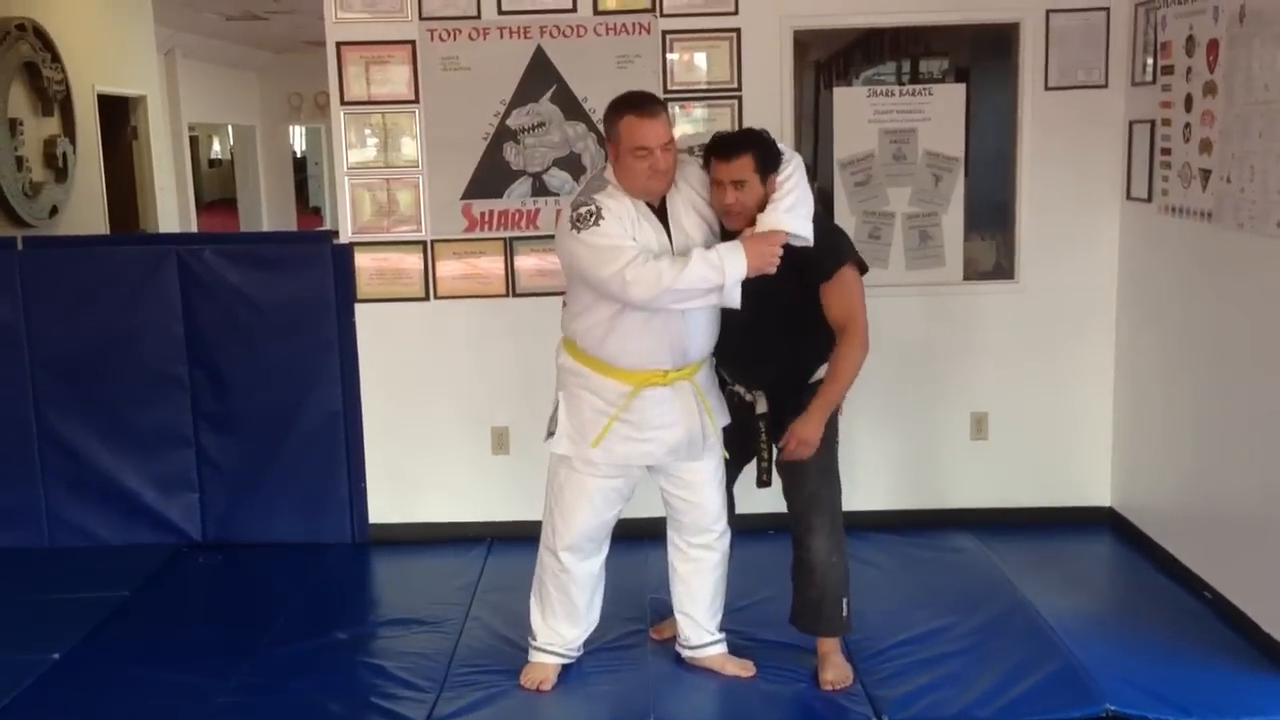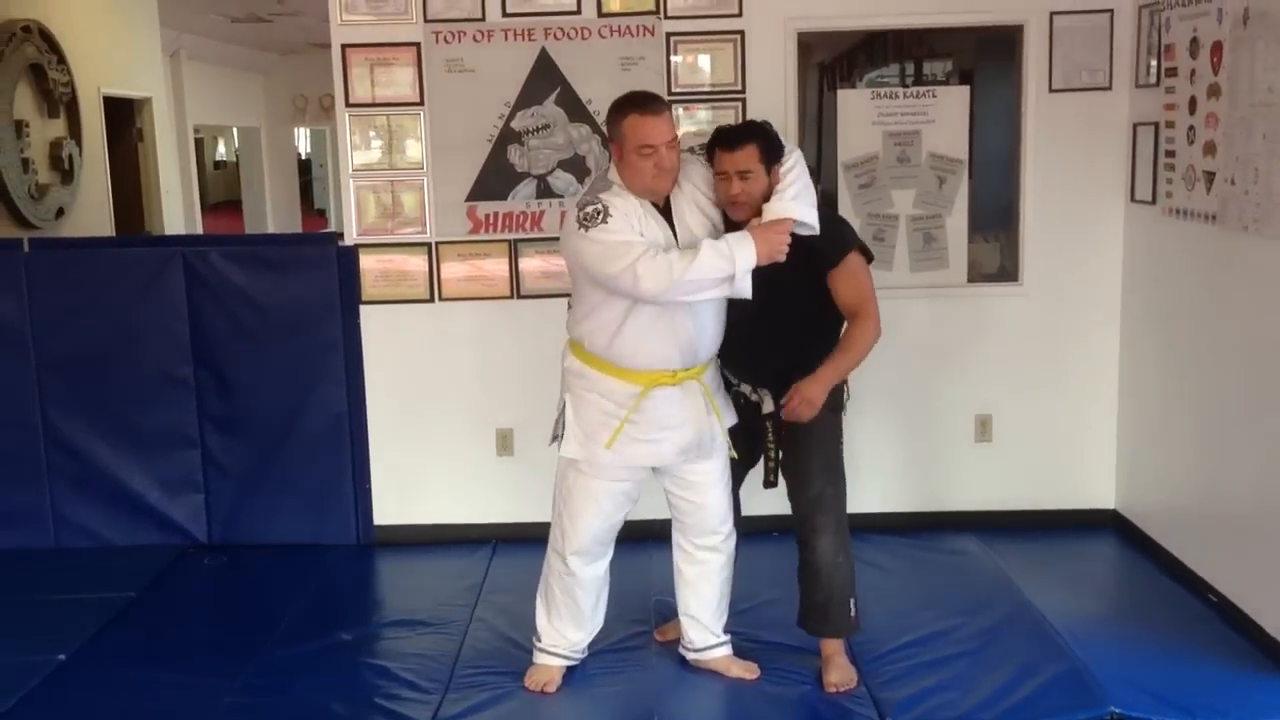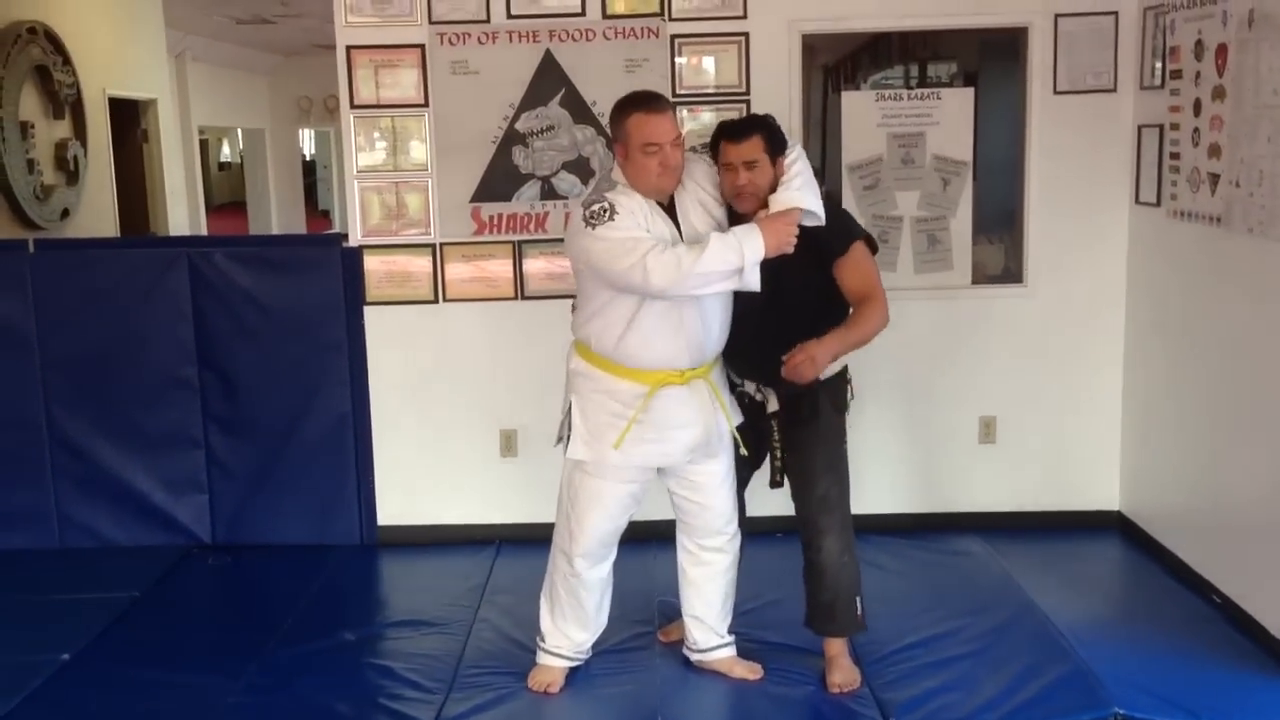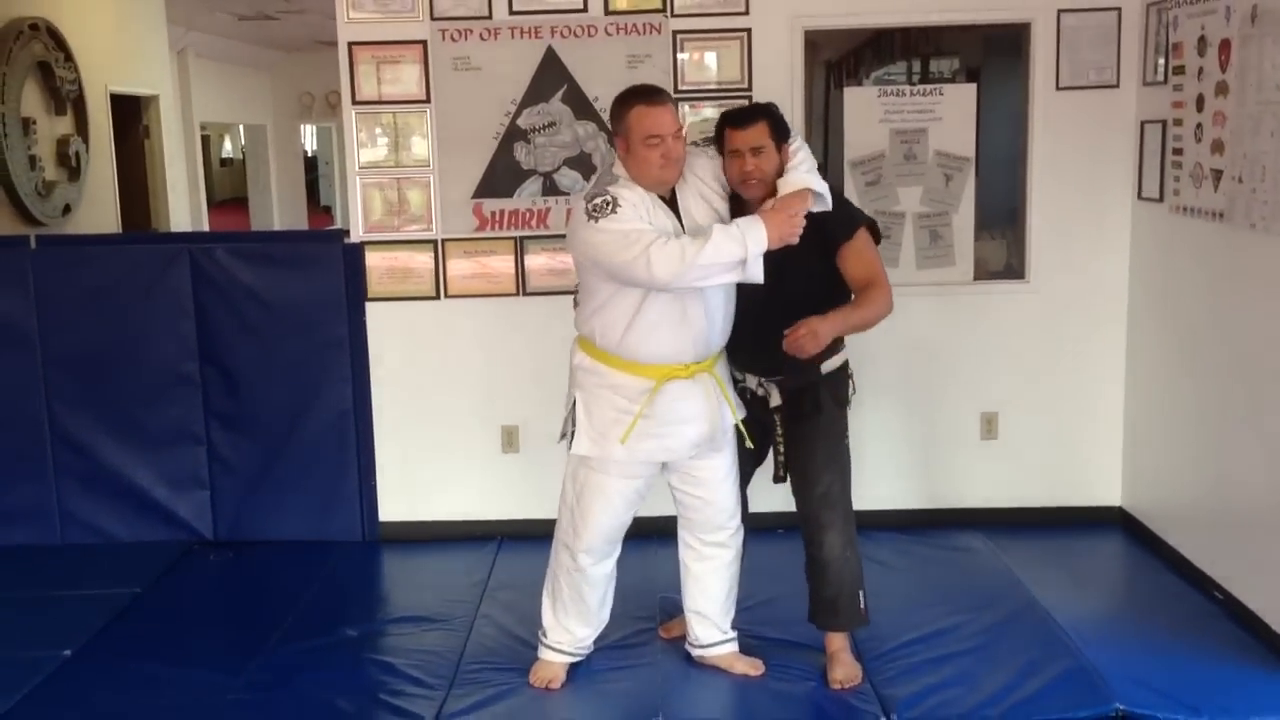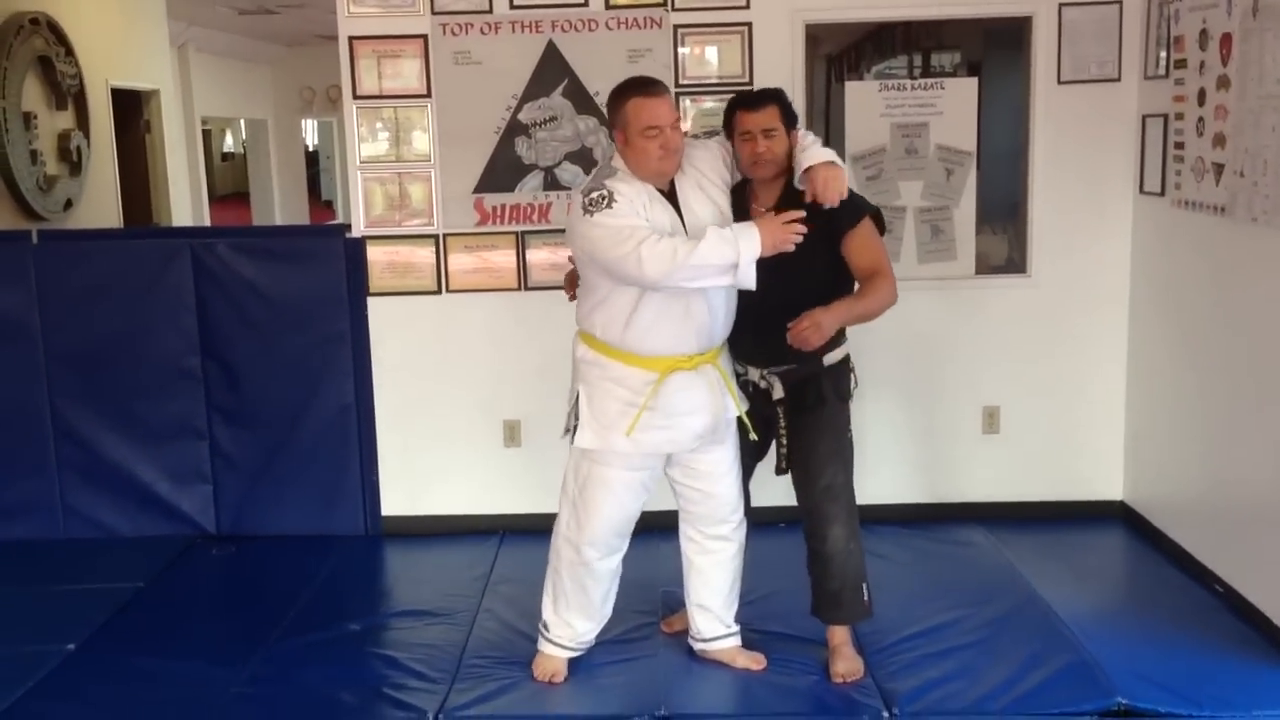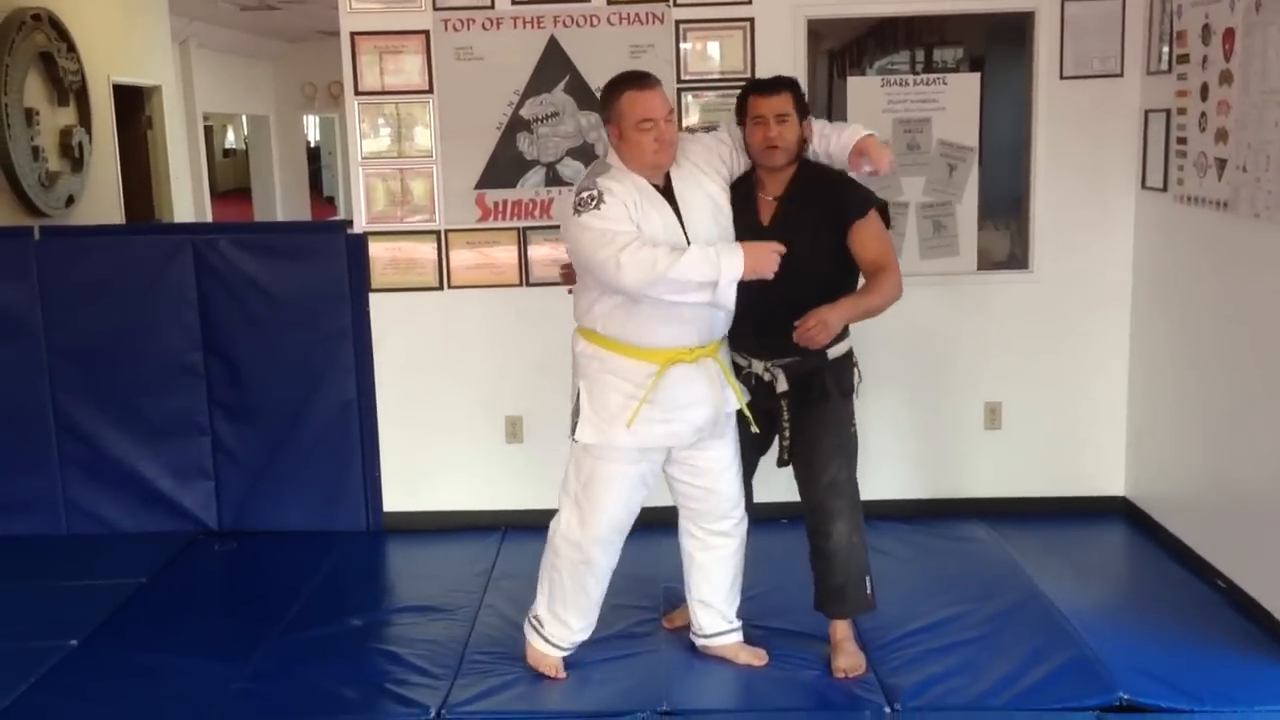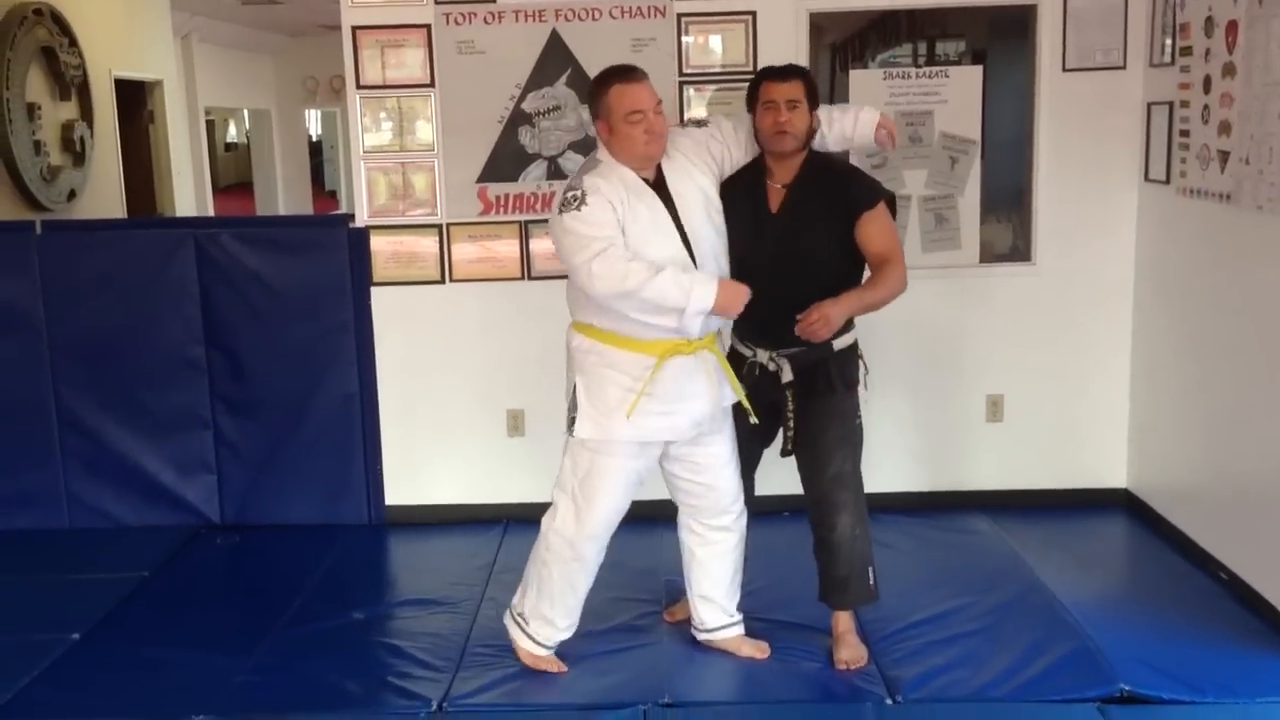
dt=0.1s
person 1, frame 1
left shoulder: (698, 176)
right shoulder: (591, 215)
left elbow: (782, 166)
right elbow: (643, 281)
left wrist: (775, 227)
right wrist: (737, 261)
left hip: (688, 392)
right hip: (606, 398)
left knee: (704, 526)
right knee: (575, 533)
left ankle: (702, 642)
right ankle: (552, 647)
person 1, frame 2
left shoulder: (699, 176)
right shoulder: (595, 217)
left elbow: (779, 160)
right elbow: (654, 275)
left wrist: (782, 216)
right wrist: (747, 250)
left hip: (694, 393)
right hip: (612, 399)
left knee: (709, 528)
right knee: (582, 537)
left ankle: (706, 644)
right ankle: (556, 649)
person 1, frame 3
left shoulder: (704, 175)
right shoulder: (601, 216)
left elbow: (781, 156)
right elbow: (663, 270)
left wrist: (788, 208)
right wrist: (754, 243)
left hip: (699, 393)
right hip: (617, 400)
left knee: (713, 529)
right knee: (587, 538)
left ankle: (710, 644)
right ankle: (560, 650)
person 1, frame 4
left shoulder: (704, 170)
right shoulder: (603, 208)
right elbow: (663, 263)
left wrist: (799, 188)
right wrist: (756, 236)
left hip: (701, 389)
right hip: (621, 394)
left knee: (716, 523)
right knee: (591, 533)
left ankle: (712, 640)
right ankle: (560, 645)
person 1, frame 5
left shoulder: (706, 161)
right shoulder: (601, 202)
right elbow: (656, 259)
left wrist: (819, 162)
right wrist: (751, 241)
left hip: (703, 382)
right hip: (624, 388)
left knee: (718, 517)
right knee: (595, 526)
left ankle: (715, 634)
right ankle: (561, 639)
person 1, frame 6
left shoulder: (703, 156)
right shoulder: (598, 197)
right elbow: (639, 269)
left wrist: (851, 140)
right wrist: (733, 263)
left hip: (701, 377)
right hip: (624, 384)
left knee: (719, 513)
right knee: (592, 521)
left ankle: (716, 629)
right ankle: (549, 633)
person 1, frame 7
left shoulder: (694, 150)
right shoulder: (586, 195)
left elbow: (761, 128)
right elbow: (611, 276)
left wrist: (858, 122)
right wrist: (704, 294)
left hip: (698, 371)
right hip: (620, 378)
left knee: (718, 508)
right knee: (585, 516)
left ankle: (717, 623)
right ankle: (533, 628)
person 2, frame 1
left shoulder: (817, 242)
left elbow: (853, 335)
left wrist: (817, 415)
left hip: (800, 396)
right hip: (730, 392)
left knee: (815, 520)
left ankle: (828, 642)
person 2, frame 2
left shoulder: (820, 233)
left elbow: (866, 320)
left wrist: (822, 378)
left hip: (805, 396)
right hip: (735, 392)
left knee: (820, 520)
left ankle: (833, 644)
person 2, frame 3
left shoulder: (824, 225)
left elbow: (874, 307)
left wrist: (829, 345)
left hip: (811, 394)
right hip: (738, 392)
left knee: (824, 521)
left ankle: (837, 645)
person 2, frame 4
left shoulder: (827, 218)
left elbow: (877, 292)
left wrist: (832, 323)
left hip: (816, 386)
right hip: (740, 385)
left knee: (824, 515)
left ankle: (838, 637)
person 2, frame 5
left shoulder: (834, 207)
left elbow: (882, 285)
left wrist: (834, 315)
left hip: (813, 382)
right hip: (740, 379)
left knee: (828, 507)
left ankle: (839, 635)
person 2, frame 6
left shoulder: (839, 197)
right shoulder: (721, 198)
left elbow: (888, 279)
left wrist: (838, 311)
left hip: (816, 375)
right hip: (742, 371)
left knee: (831, 501)
left ankle: (841, 628)
person 2, frame 7
left shoulder: (853, 188)
right shoulder: (731, 188)
left elbow: (892, 271)
left wrist: (843, 304)
left hip: (823, 367)
right hip: (749, 364)
left knee: (835, 493)
left ankle: (844, 621)
